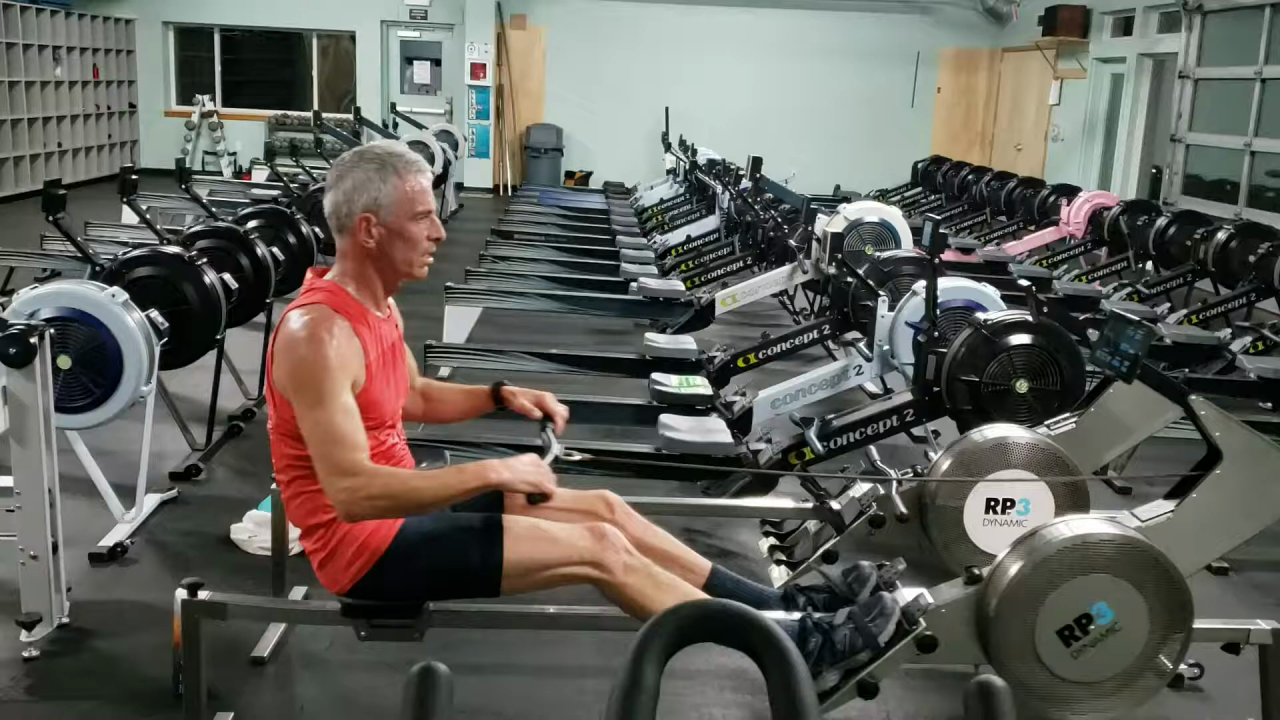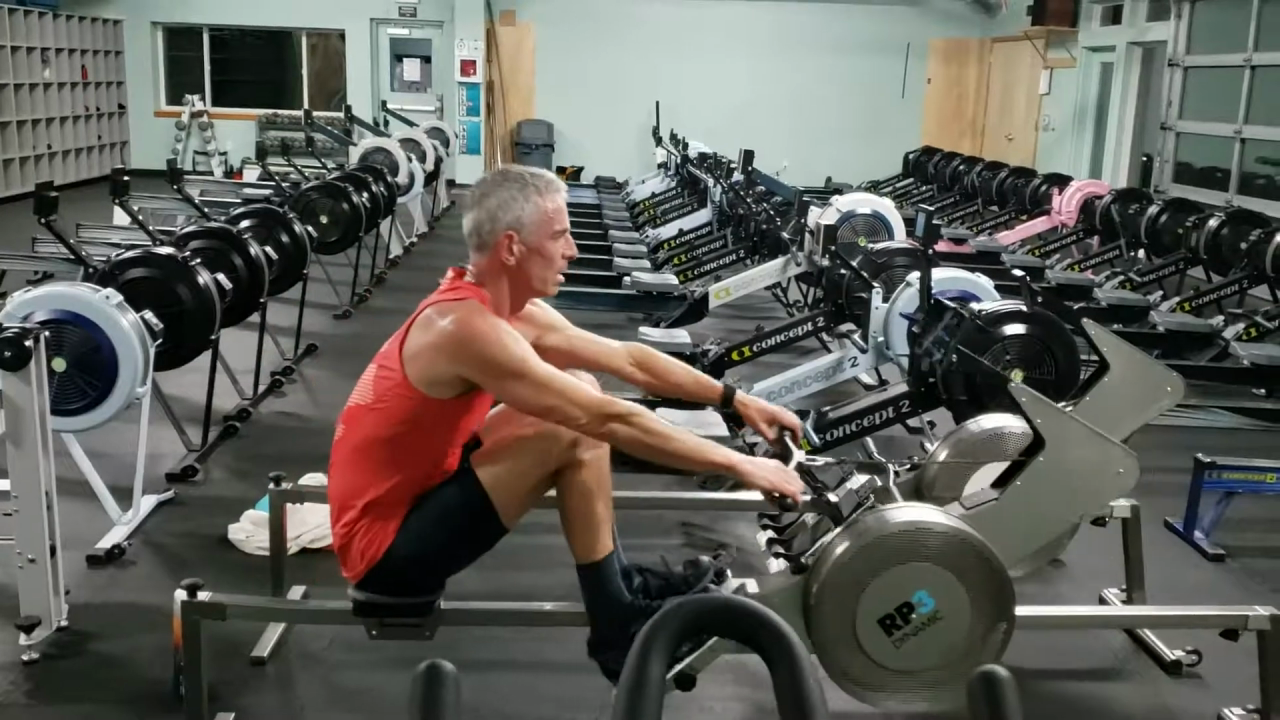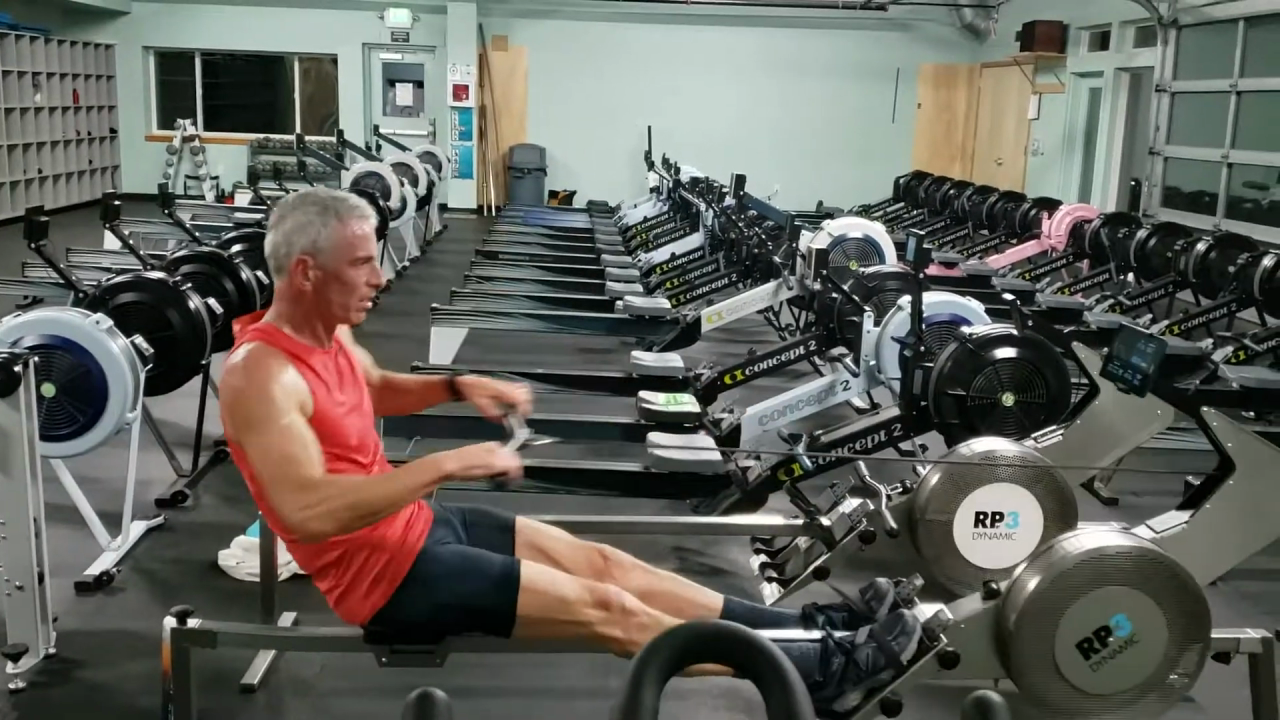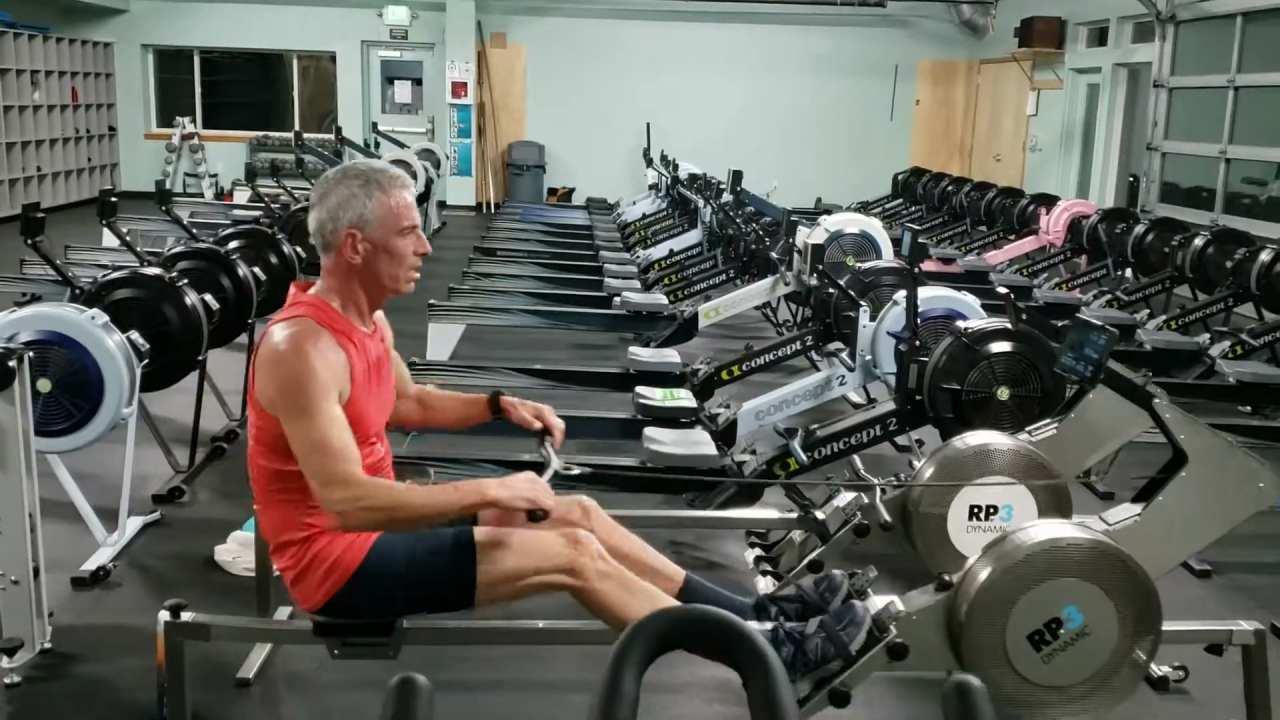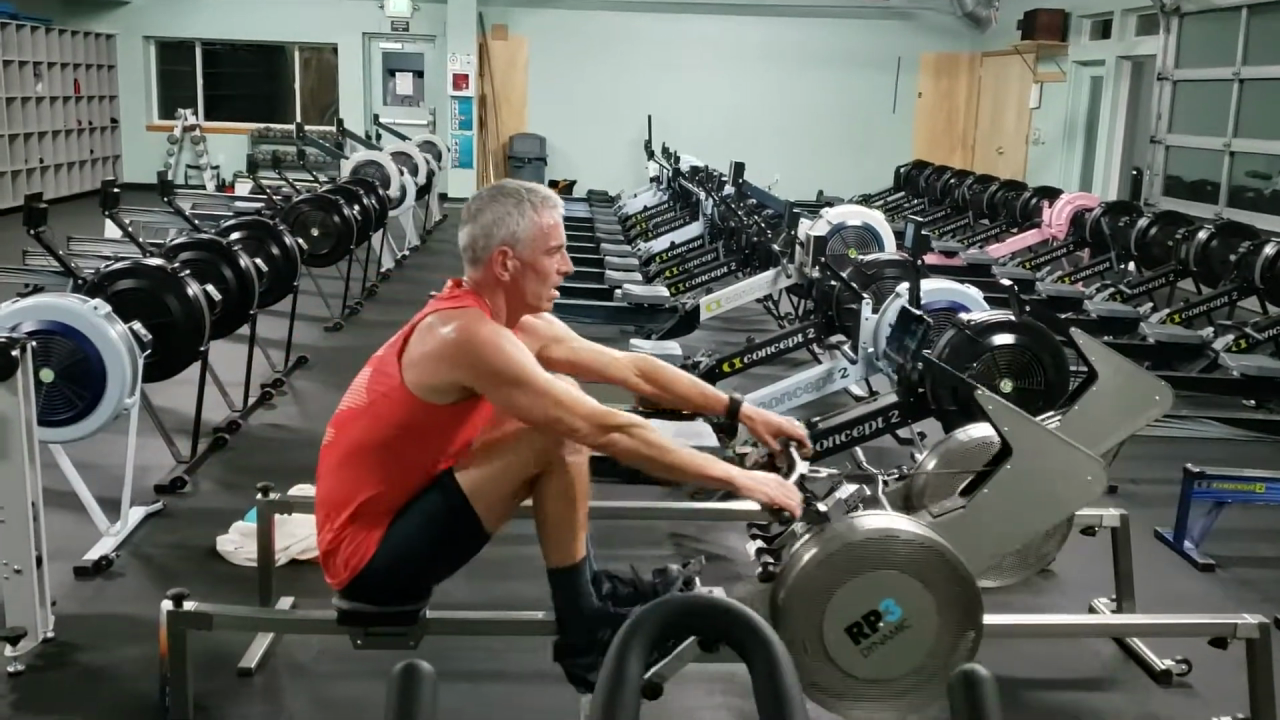
dt=1s
person 1, frame 1
left shoulder: (373, 305)
right shoulder: (317, 334)
right elbow: (352, 491)
left wrist: (504, 395)
right wrist: (492, 472)
left hip: (392, 512)
right hip: (363, 547)
left knee: (602, 508)
right knee: (596, 550)
left ankle: (779, 608)
right ankle: (795, 650)
person 1, frame 2
left shoulder: (510, 308)
right shoulder: (467, 328)
left elbow: (627, 360)
right elbow: (609, 419)
left wrist: (737, 400)
right wrist: (739, 465)
left hip: (414, 493)
right hip: (385, 547)
left knee: (580, 403)
right knee: (579, 423)
left ankle: (618, 585)
right ankle: (617, 630)
person 1, frame 3
left shoulder: (326, 332)
right shoulder: (258, 375)
right elbow: (314, 514)
left wrist: (461, 385)
right wrist: (453, 462)
left hip: (416, 529)
right hip: (388, 575)
left knee: (603, 564)
right knee: (605, 610)
left ankle: (812, 625)
person 1, frame 4
left shoulder: (362, 317)
right shoulder: (302, 348)
left elbow: (410, 404)
right elbow: (348, 504)
left wrist: (503, 405)
right wrist: (488, 493)
left hip: (371, 526)
right hip: (339, 565)
left knee: (576, 516)
right knee: (569, 554)
left ankle: (756, 616)
right ankle: (771, 657)
person 1, frame 5
left shoulder: (513, 320)
right shoulder: (468, 336)
left elbow: (633, 370)
right elbow: (607, 431)
left wrist: (742, 410)
right wrist: (735, 479)
left hip: (398, 502)
right hip: (371, 555)
left knee: (568, 414)
right knee: (562, 426)
left ankle: (583, 594)
right ankle: (583, 633)
